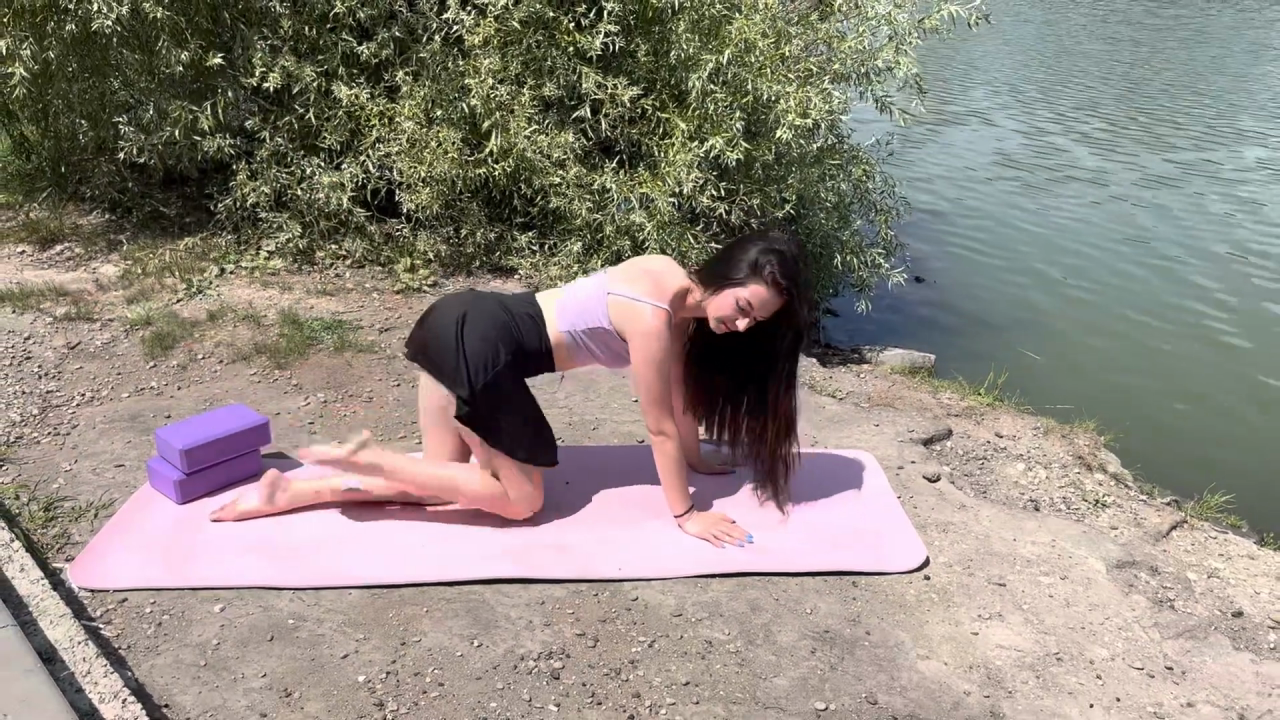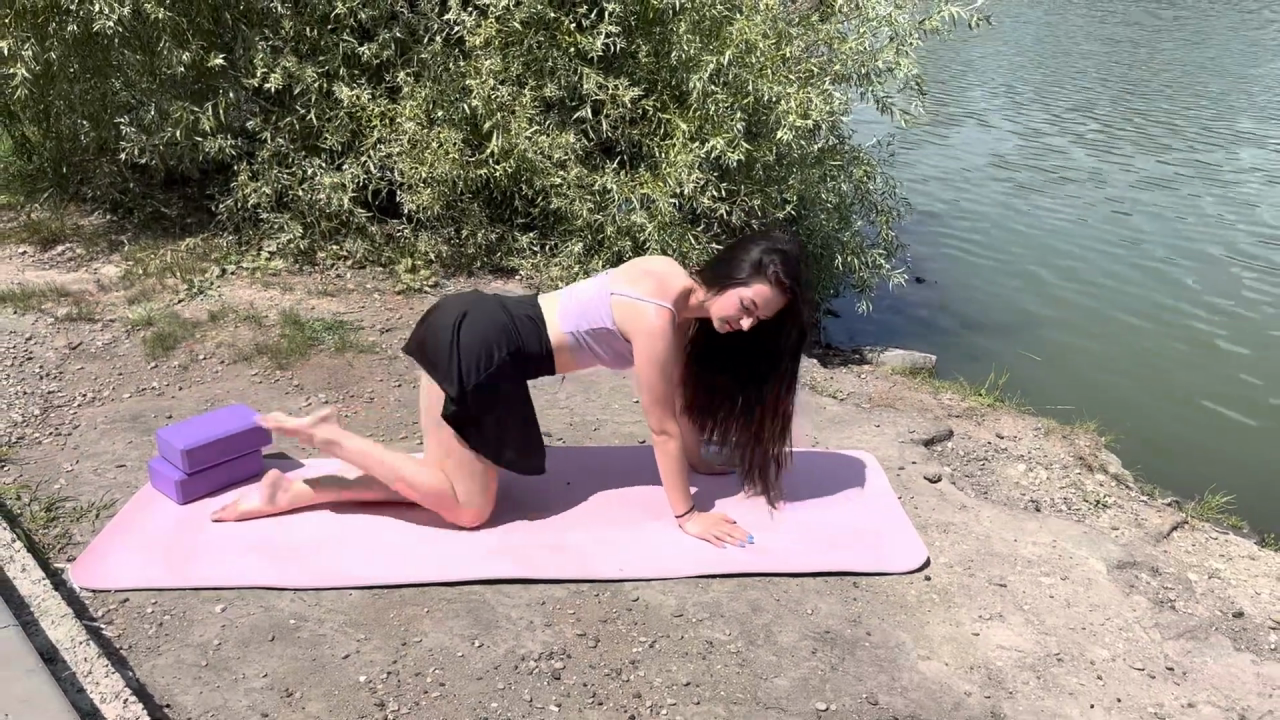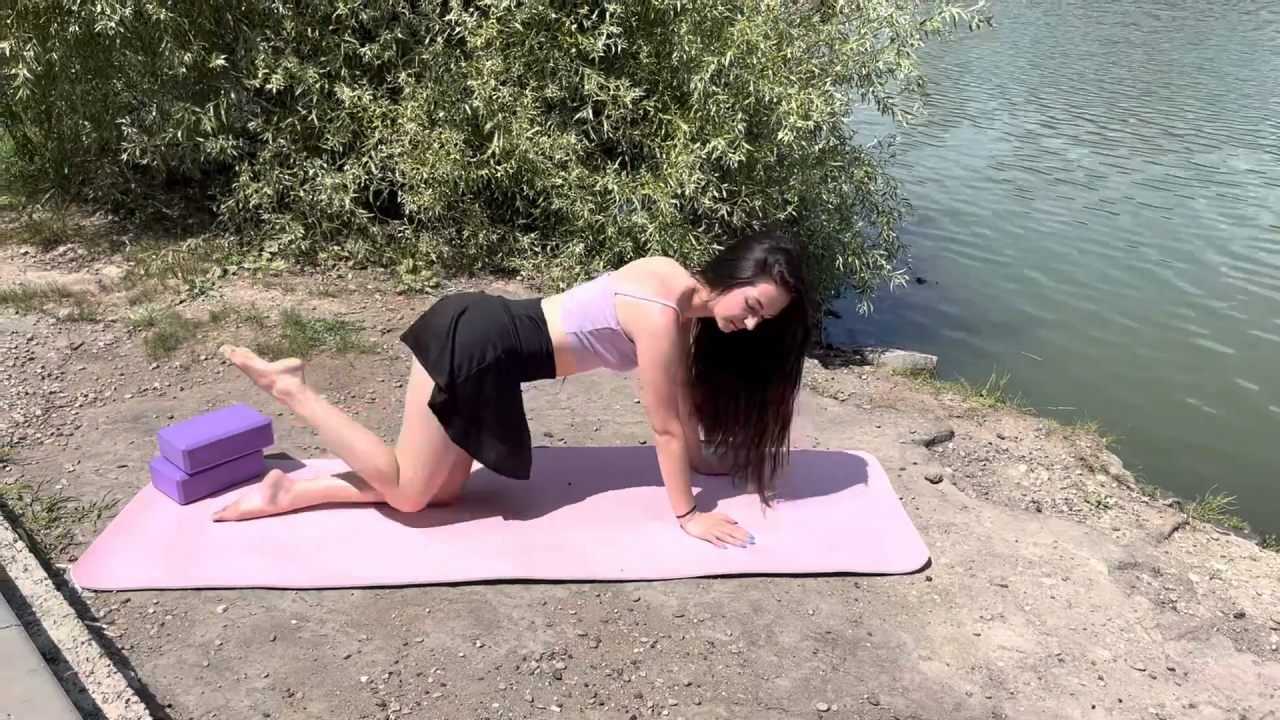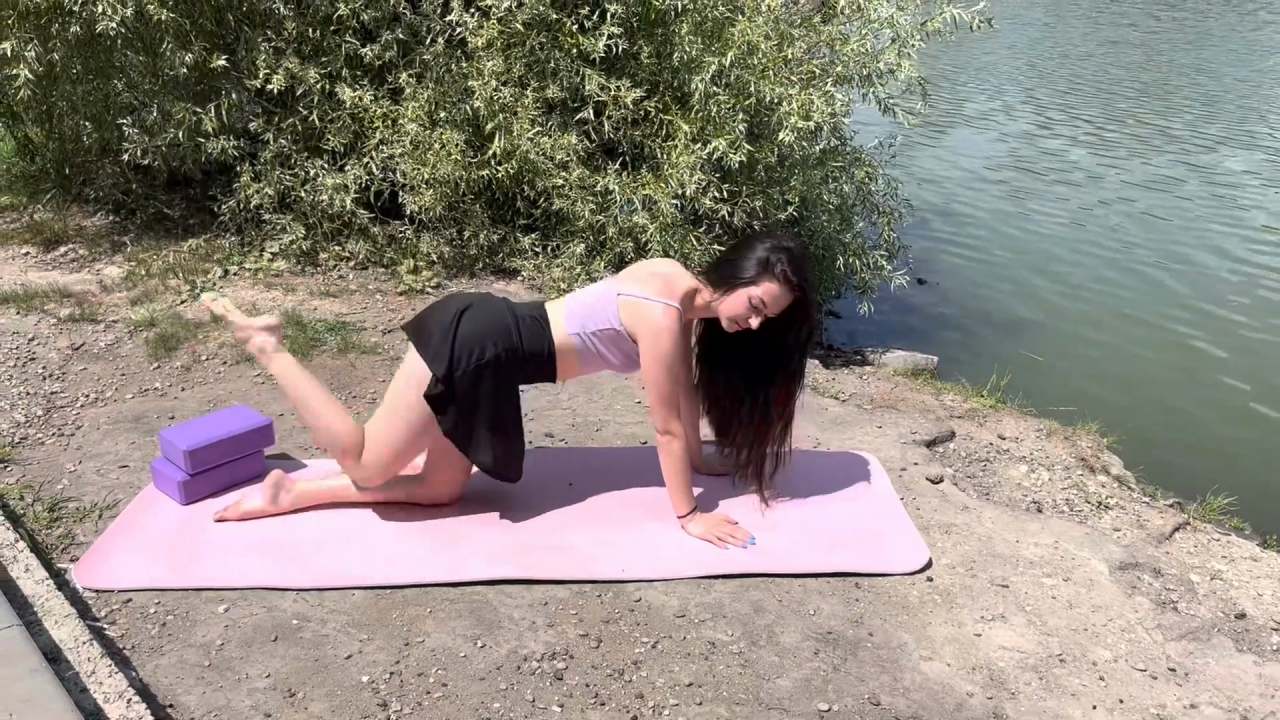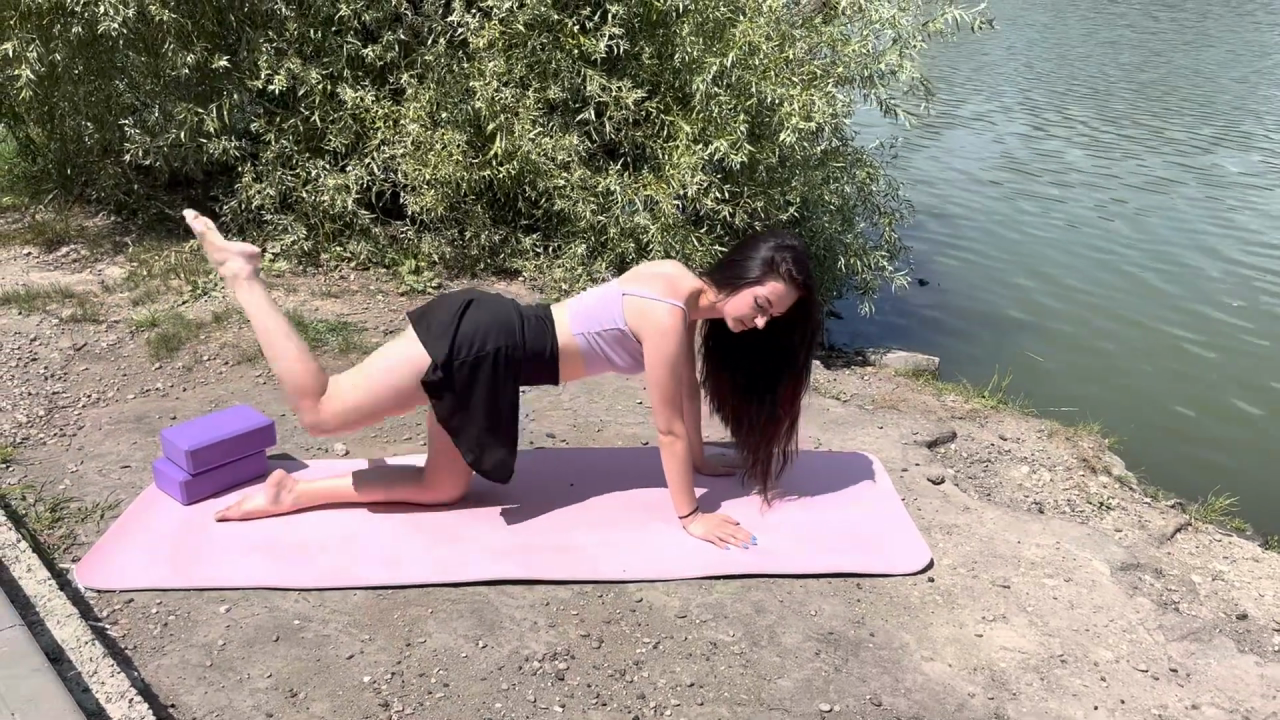
dt=0.1s
person 1, frame 1
left shoulder: (674, 279)
right shoulder: (654, 315)
left elbow: (682, 387)
right elbow: (660, 425)
left wrist: (695, 456)
right wrist: (685, 512)
left hip: (471, 324)
right hip: (480, 346)
left knee: (445, 476)
right knee: (520, 500)
left ankle: (285, 490)
right ankle: (365, 458)
person 1, frame 2
left shoulder: (676, 280)
right shoulder: (657, 316)
left elbow: (683, 387)
right elbow: (663, 425)
left wrist: (696, 456)
right wrist: (685, 512)
left hip: (473, 324)
right hip: (479, 347)
left knee: (446, 481)
right knee: (468, 507)
left ankle: (286, 491)
right ankle: (330, 436)
person 1, frame 3
left shoulder: (677, 281)
right shoulder: (661, 314)
left elbow: (682, 388)
right elbow: (665, 425)
left wrist: (699, 456)
right wrist: (687, 513)
left hip: (483, 330)
right hip: (475, 345)
left knee: (440, 485)
right knee: (411, 494)
left ankle: (287, 490)
right ankle: (291, 386)
person 1, frame 4
left shoulder: (681, 284)
right shoulder: (665, 315)
left elbow: (685, 388)
right elbow: (667, 425)
left wrist: (699, 458)
right wrist: (688, 513)
left hip: (484, 329)
right hip: (477, 345)
left knee: (441, 485)
right knee: (369, 465)
left ankle: (290, 491)
right ankle: (265, 344)
person 1, frame 5
left shoulder: (679, 280)
right shoulder: (669, 313)
left elbow: (682, 401)
right elbow: (670, 427)
left wrist: (696, 465)
right wrist: (689, 513)
left hip: (496, 331)
right hip: (481, 341)
left knee: (442, 484)
right knee: (318, 412)
left ankle: (286, 492)
right ankle: (241, 272)
